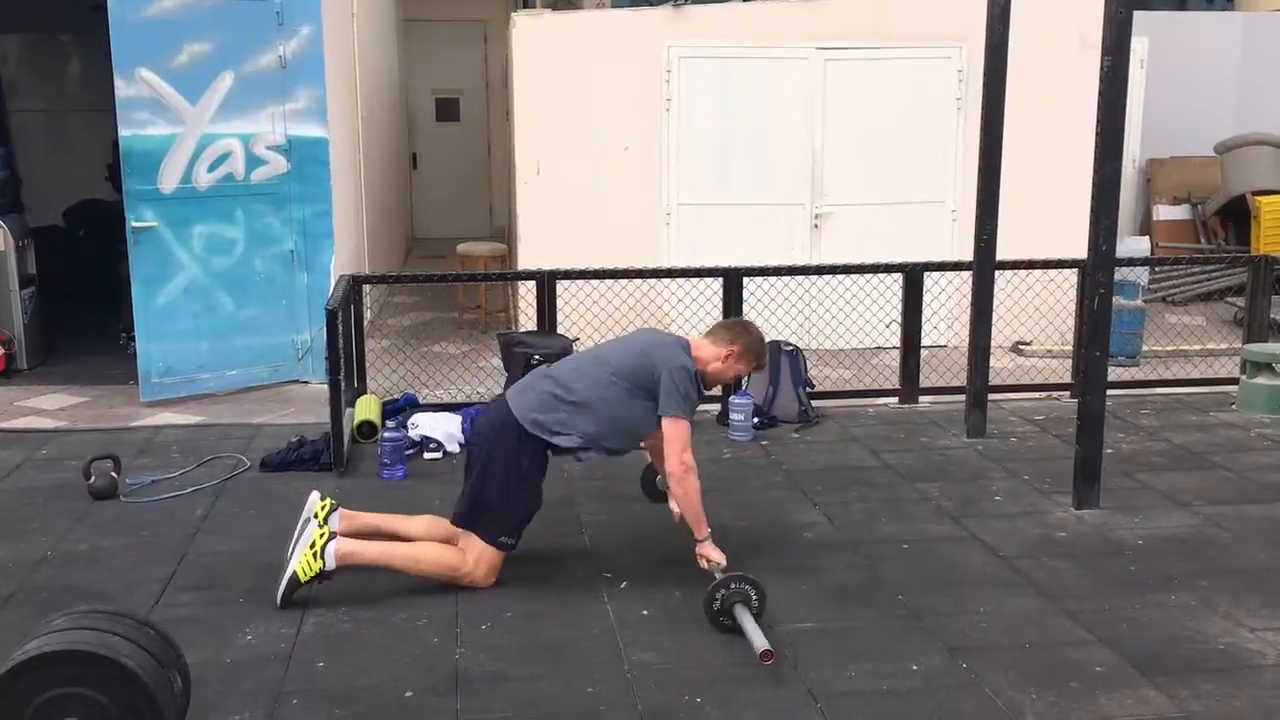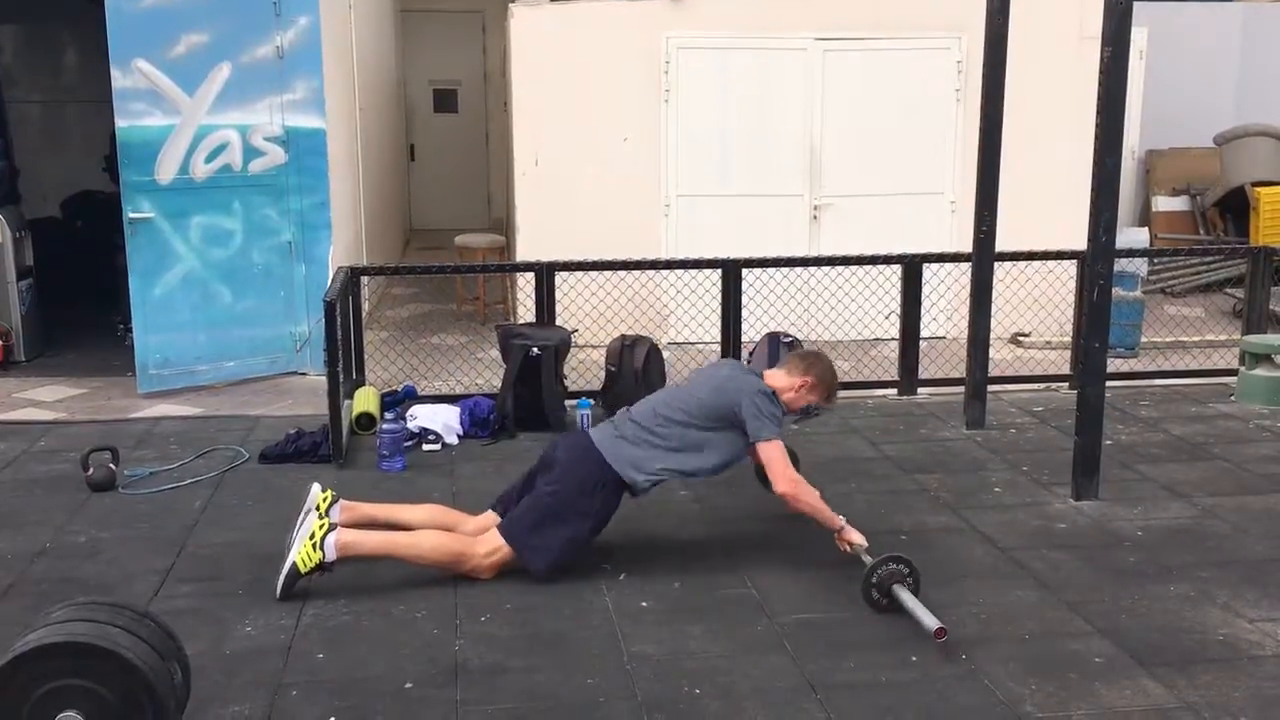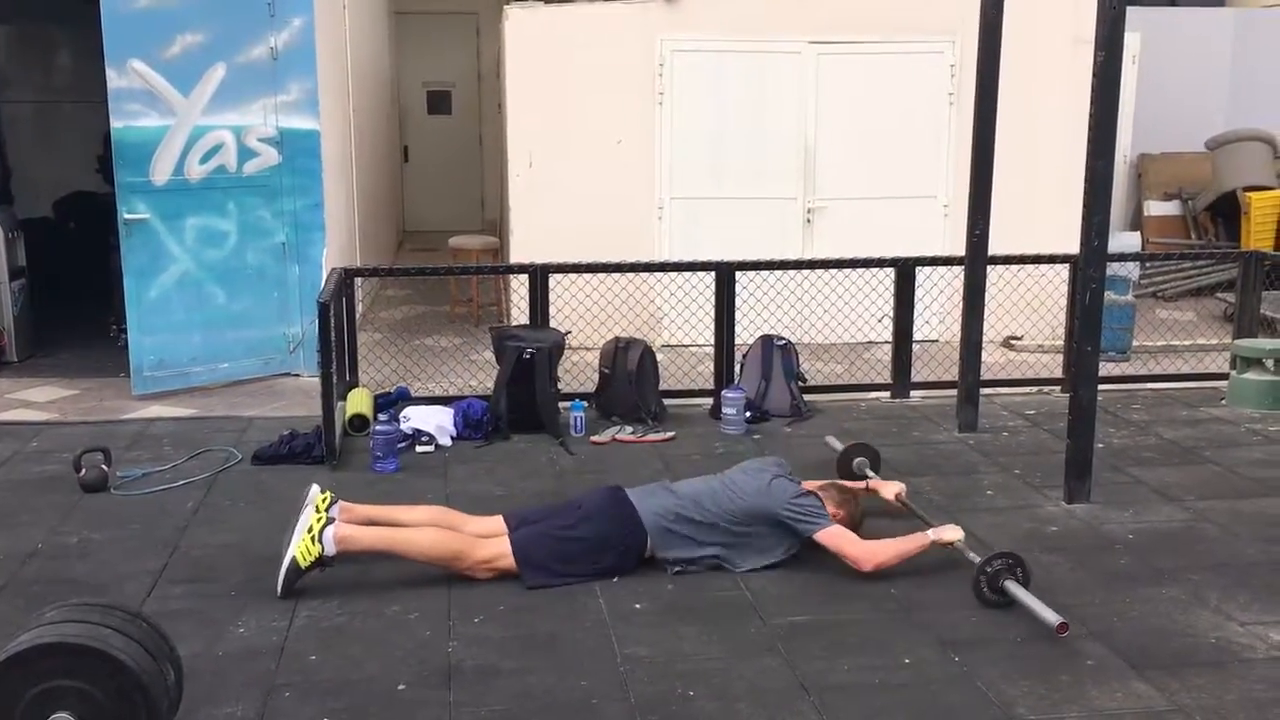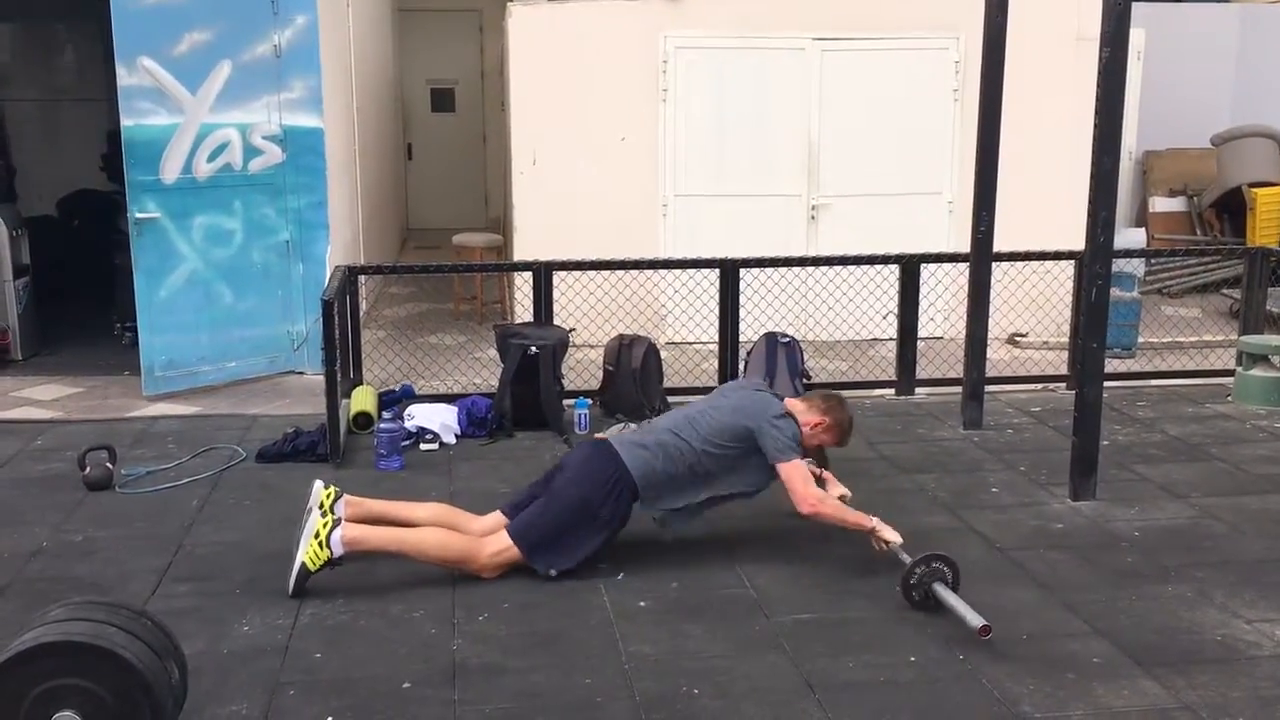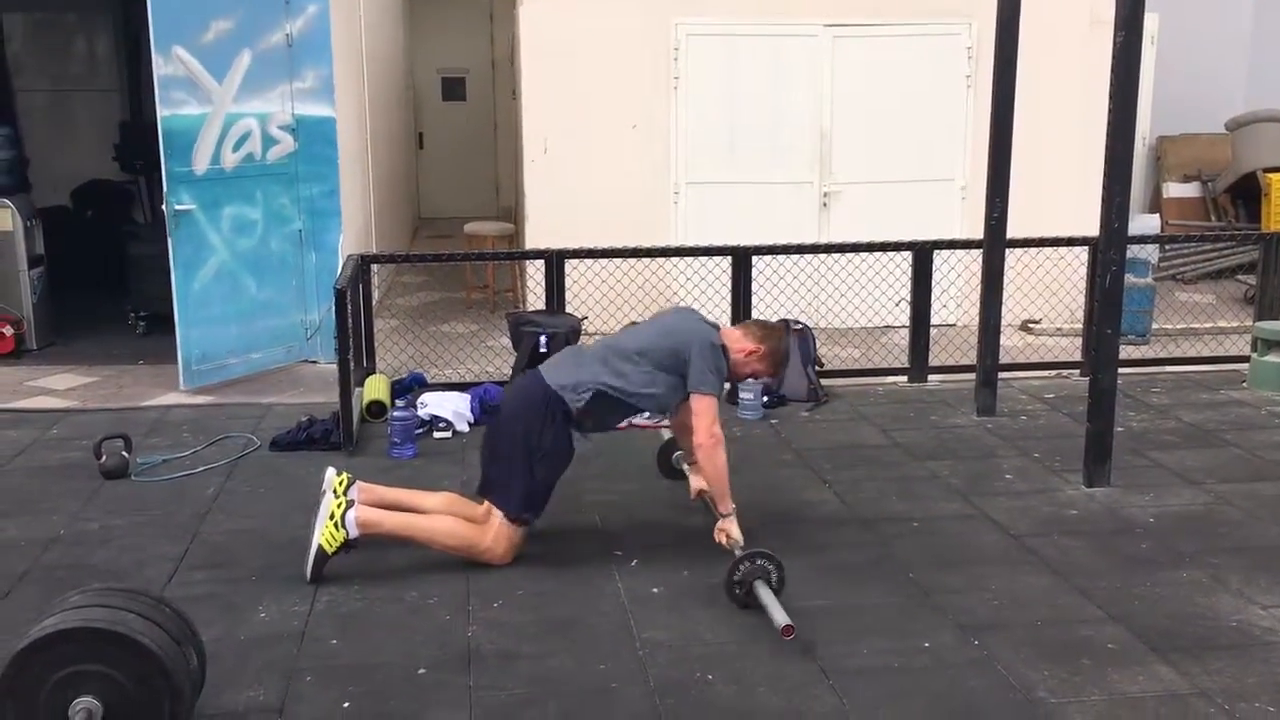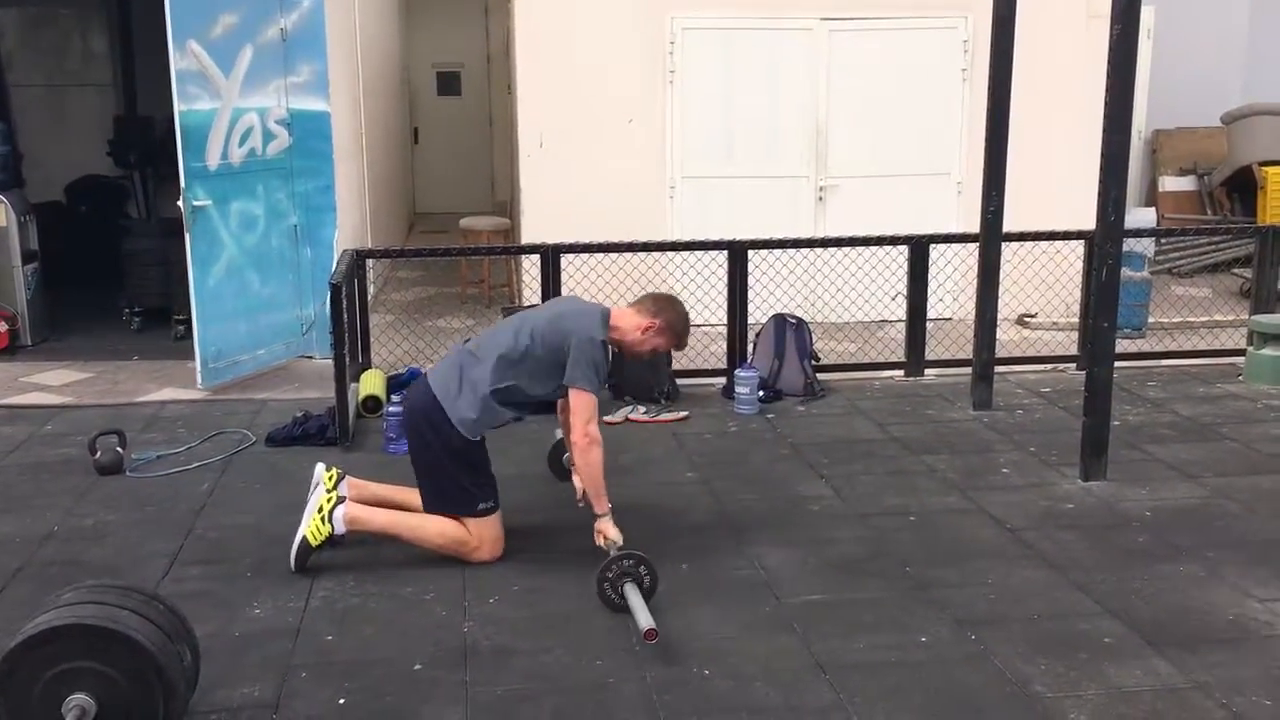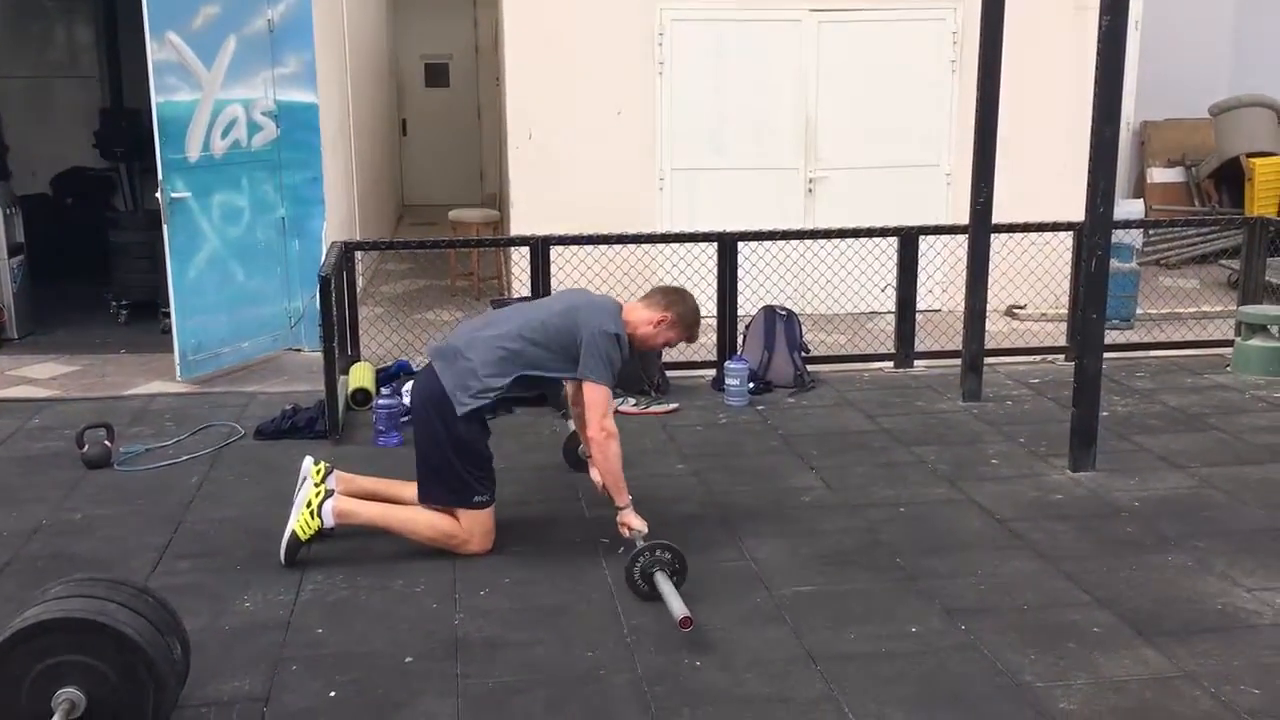
dt=0.7s
person 1, frame 1
left shoulder: (665, 349)
right shoulder: (681, 369)
left elbow: (653, 430)
right elbow: (680, 464)
left wrist: (671, 494)
right wrist: (702, 539)
left hip: (510, 418)
right hip: (520, 433)
left knee: (465, 536)
right knee: (475, 569)
left ankle: (335, 520)
right ankle: (334, 550)
person 1, frame 2
left shoulder: (735, 373)
right shoulder: (760, 396)
left elbow: (750, 441)
right elbow: (786, 484)
left wrist: (800, 481)
right wrist: (840, 526)
left hip: (581, 449)
right hip: (598, 474)
left knee: (473, 527)
right knee: (481, 557)
left ankle: (336, 510)
right ankle: (336, 542)
person 1, frame 3
left shoulder: (779, 471)
right shoulder: (795, 504)
right elbow: (866, 558)
left wrist: (871, 482)
right wrist: (933, 535)
left hip: (615, 504)
right hip: (623, 535)
left knee: (478, 526)
right knee: (480, 557)
left ankle: (336, 510)
right ankle: (333, 538)
person 1, frame 4
left shoulder: (756, 392)
right shoulder: (778, 422)
right elbow: (808, 504)
left wrist: (818, 471)
right wrist: (871, 524)
left hip: (598, 457)
right hip: (613, 482)
left knee: (478, 526)
right knee: (486, 556)
left ankle: (342, 505)
right ankle: (341, 537)
person 1, frame 5
left shoulder: (692, 327)
right shoulder: (710, 348)
left elbow: (680, 409)
right elbow: (708, 437)
left wrist: (694, 470)
right wrist: (726, 514)
left hip: (532, 395)
right hip: (545, 408)
left knee: (486, 514)
right knee: (495, 544)
left ankle: (354, 492)
right ankle: (356, 518)
person 1, frame 6
left shoulder: (585, 317)
right shoulder: (590, 338)
left elbow: (566, 400)
right elbow: (585, 434)
left wrist: (577, 470)
right wrist: (603, 515)
left hip: (436, 397)
right hip: (446, 411)
left knee: (455, 508)
right knee: (483, 544)
left ankle: (343, 487)
right ankle: (343, 514)
person 1, frame 7
left shoulder: (596, 311)
right shoulder: (606, 332)
left elbow: (578, 395)
right elbow: (601, 428)
left wrist: (592, 460)
right wrist: (624, 505)
left hip: (445, 381)
right hip: (454, 396)
left knee: (443, 499)
right knee: (473, 535)
left ankle: (330, 480)
right ankle: (333, 508)
